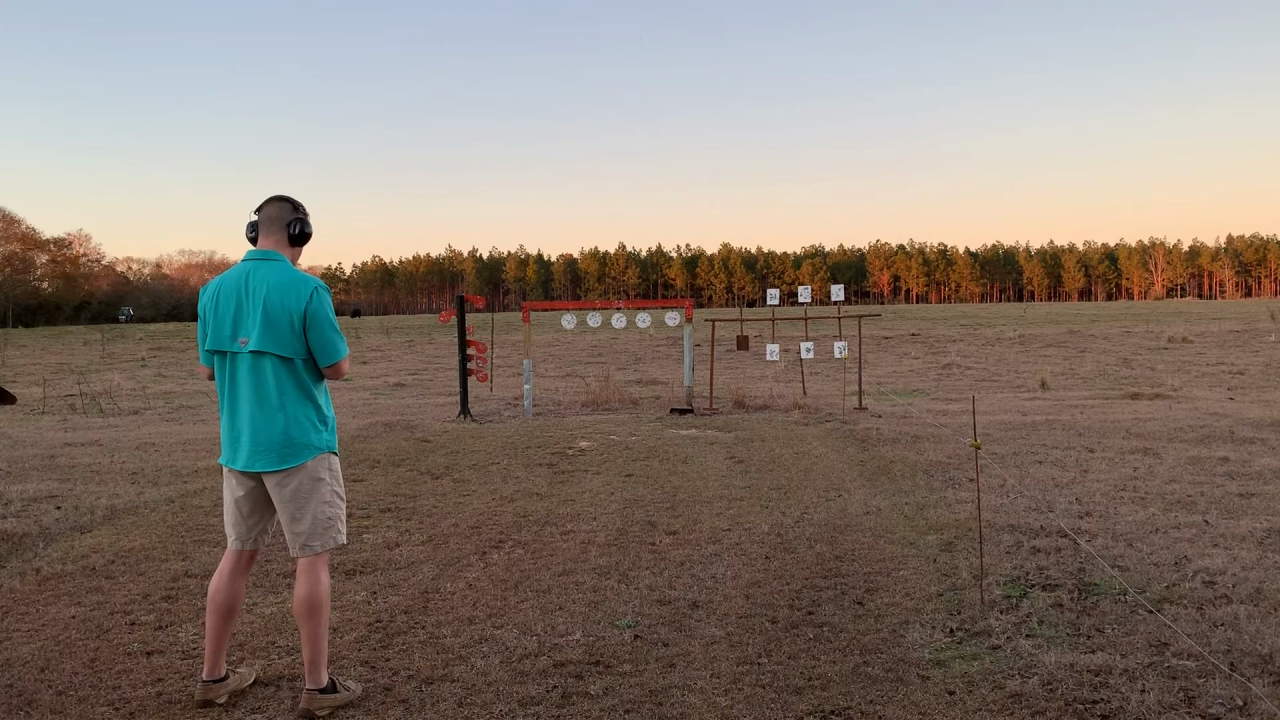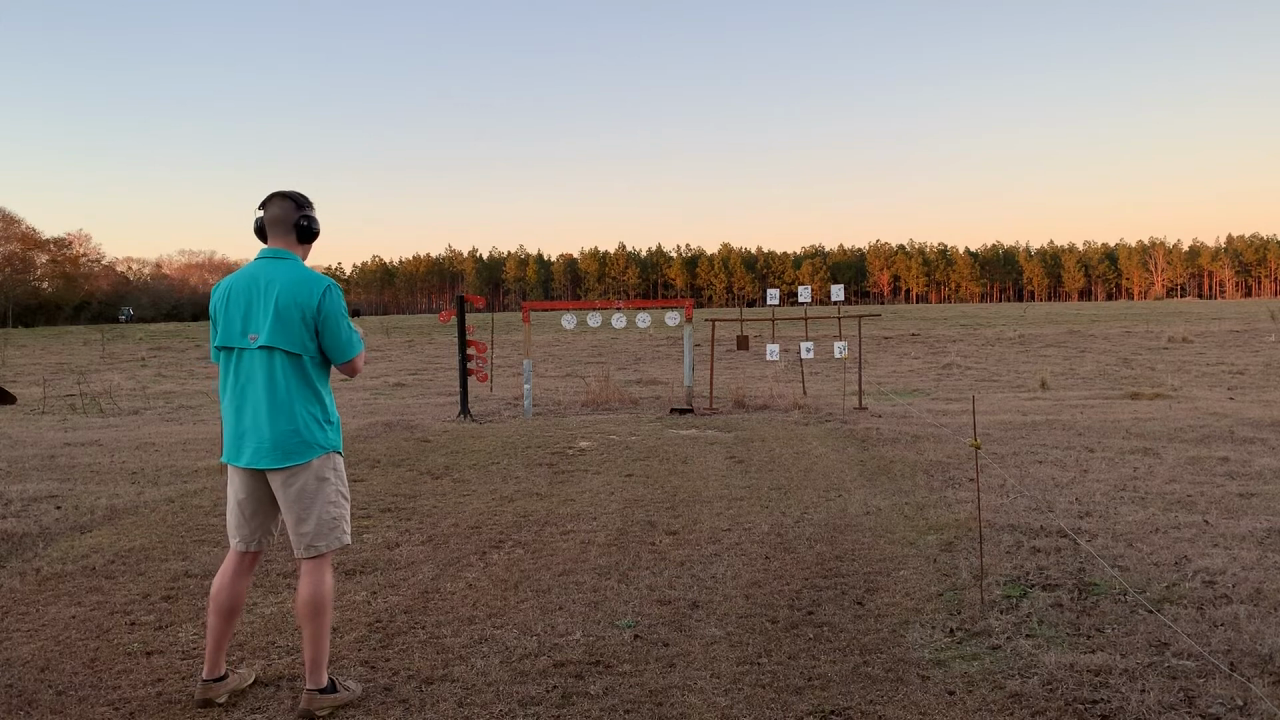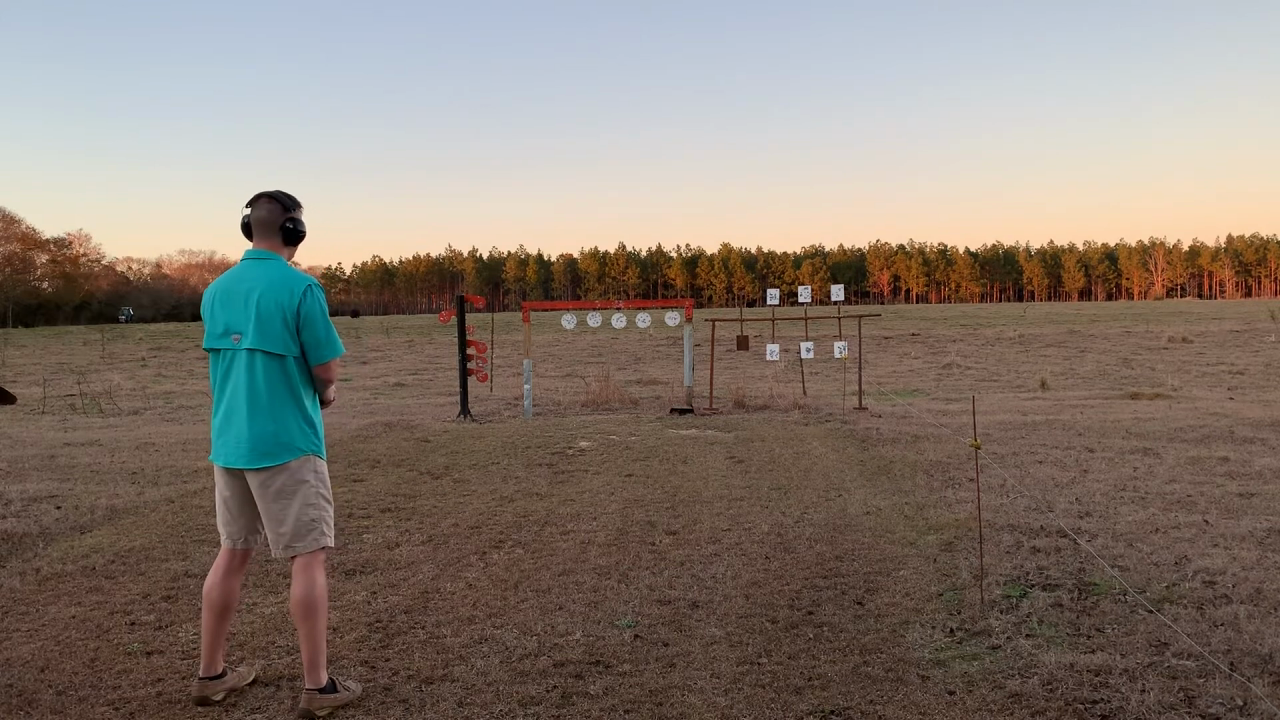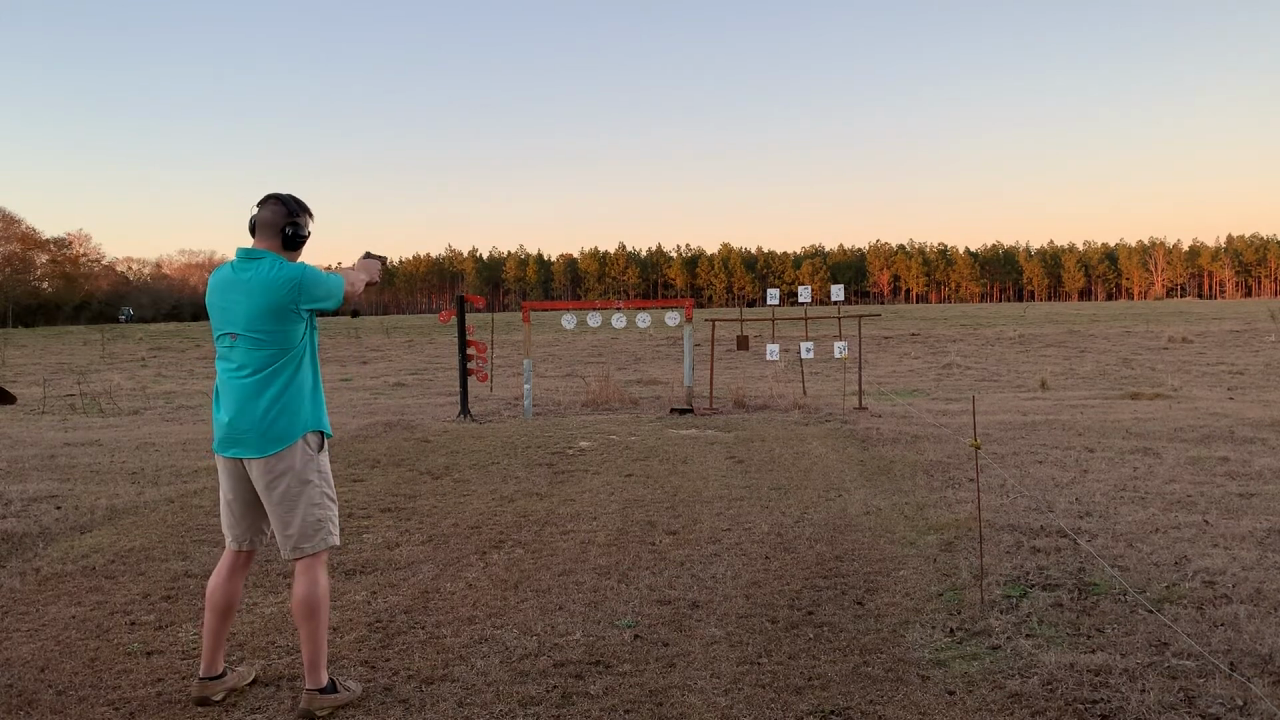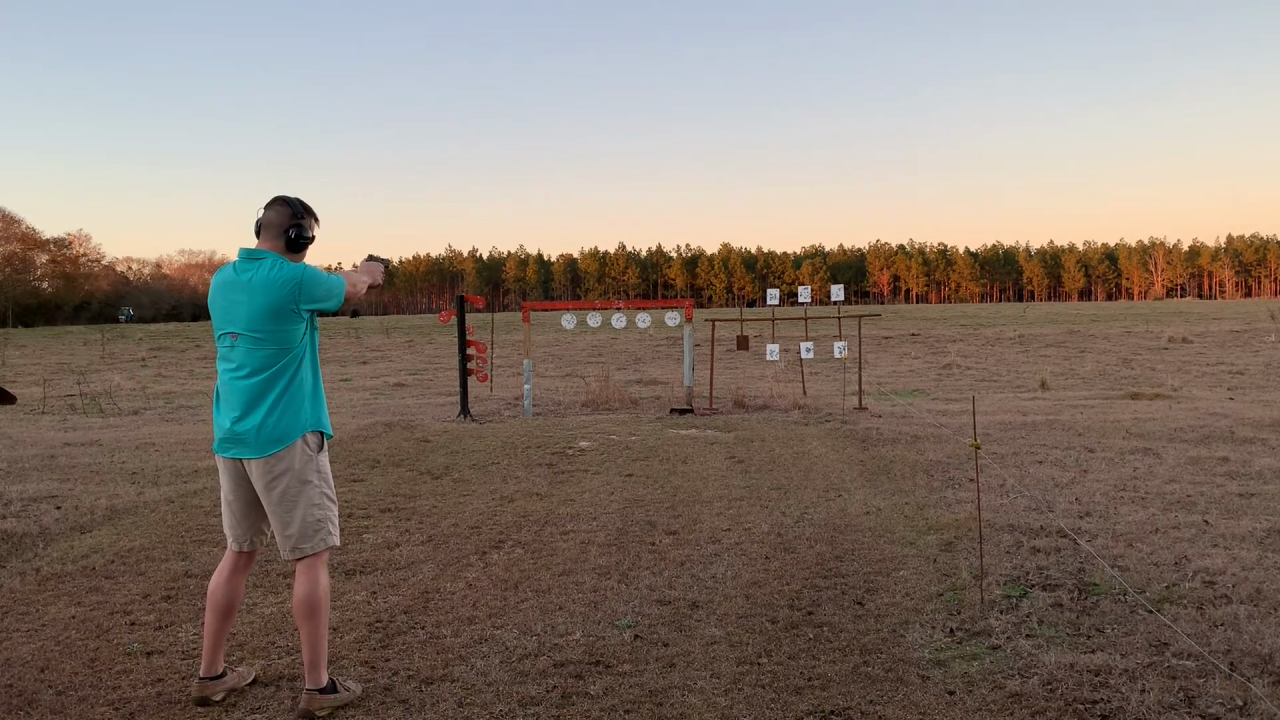
dt=1s
person 1, frame 1
left shoulder: (215, 289)
right shoulder: (307, 289)
left elbow: (209, 368)
right elbow: (337, 369)
right wrist: (323, 352)
left hip: (240, 446)
right hip: (300, 445)
left knee: (238, 553)
right knee: (312, 558)
left ankle: (213, 676)
person 1, frame 2
left shoulder: (225, 289)
right shoulder: (319, 288)
left elbow: (224, 359)
right elbow: (352, 366)
right wrist: (355, 338)
left hip: (243, 444)
right hip: (305, 444)
left knee: (241, 554)
right knee: (315, 560)
left ankle: (213, 676)
person 1, frame 3
left shoulder: (216, 290)
right shoulder: (301, 288)
right elbow: (327, 370)
right wrist: (323, 390)
left hip: (231, 443)
right hip: (288, 443)
left knee: (232, 553)
right knee: (307, 558)
left ankle: (211, 674)
person 1, frame 4
left shoulder: (220, 279)
right shoulder: (292, 279)
right elbow: (347, 287)
left wrist: (347, 274)
right wrist: (362, 271)
left hip: (231, 437)
right hip: (285, 437)
left knee: (236, 552)
right knee: (310, 557)
left ankle: (211, 674)
person 1, frame 5
left shoulder: (223, 279)
right shoulder: (295, 279)
right elbow: (350, 289)
left wrist: (351, 276)
right wrist: (366, 274)
left hip: (232, 438)
right hip: (285, 438)
left knee: (238, 552)
right knee: (311, 557)
left ankle: (210, 674)
